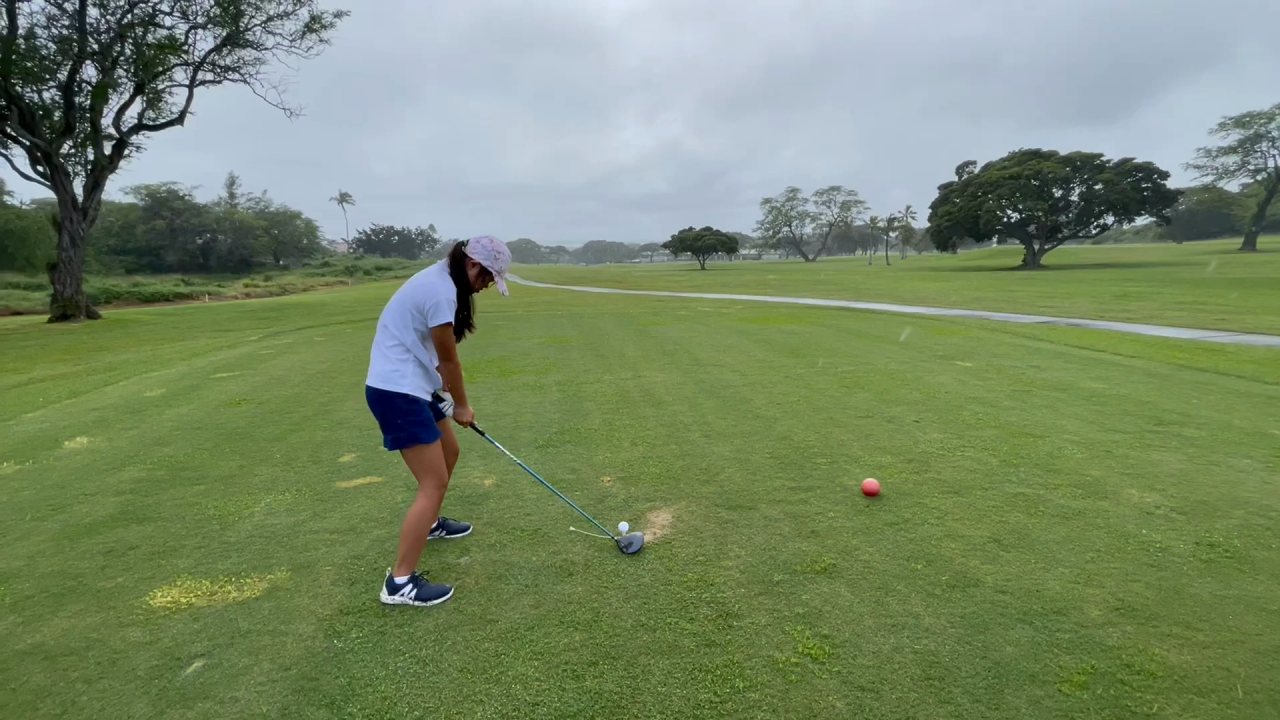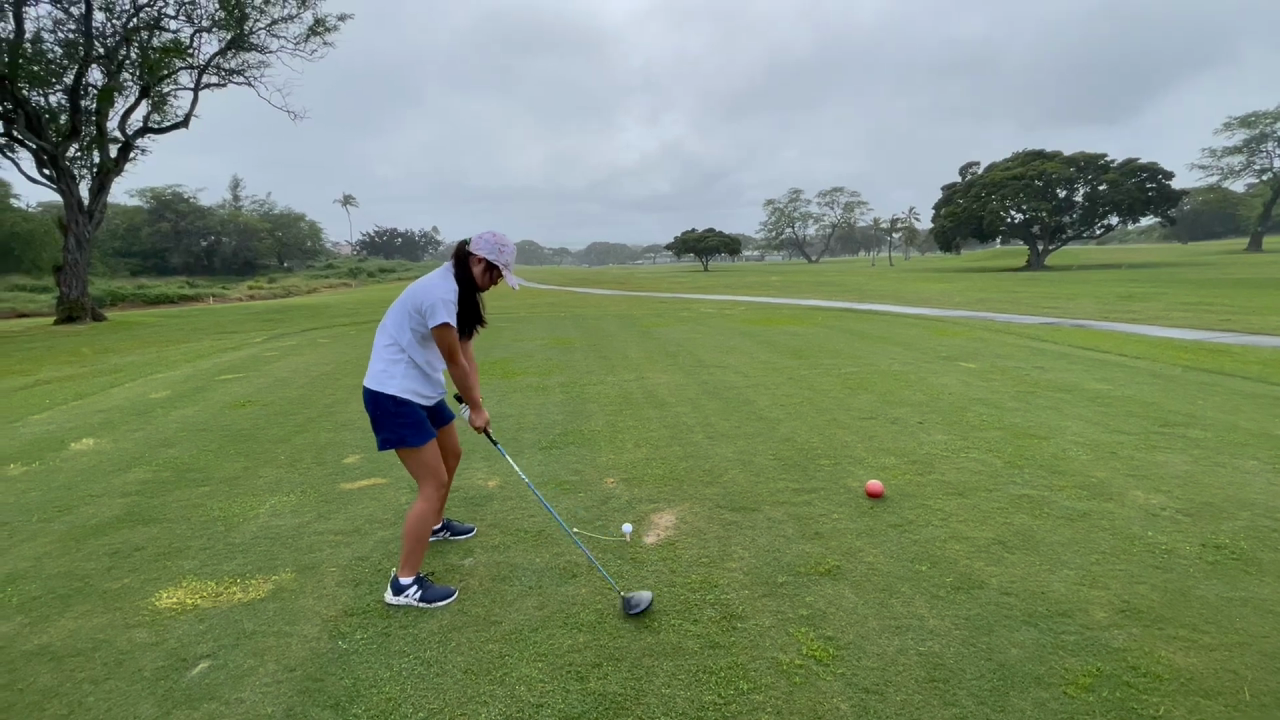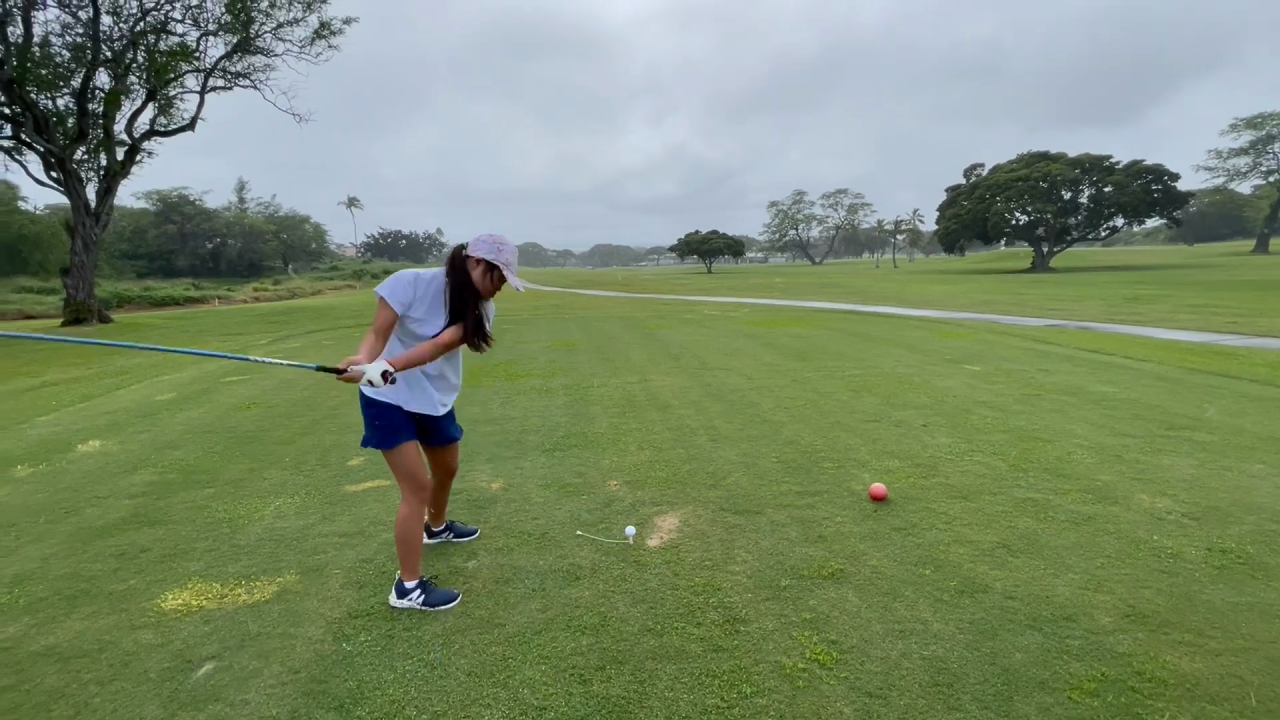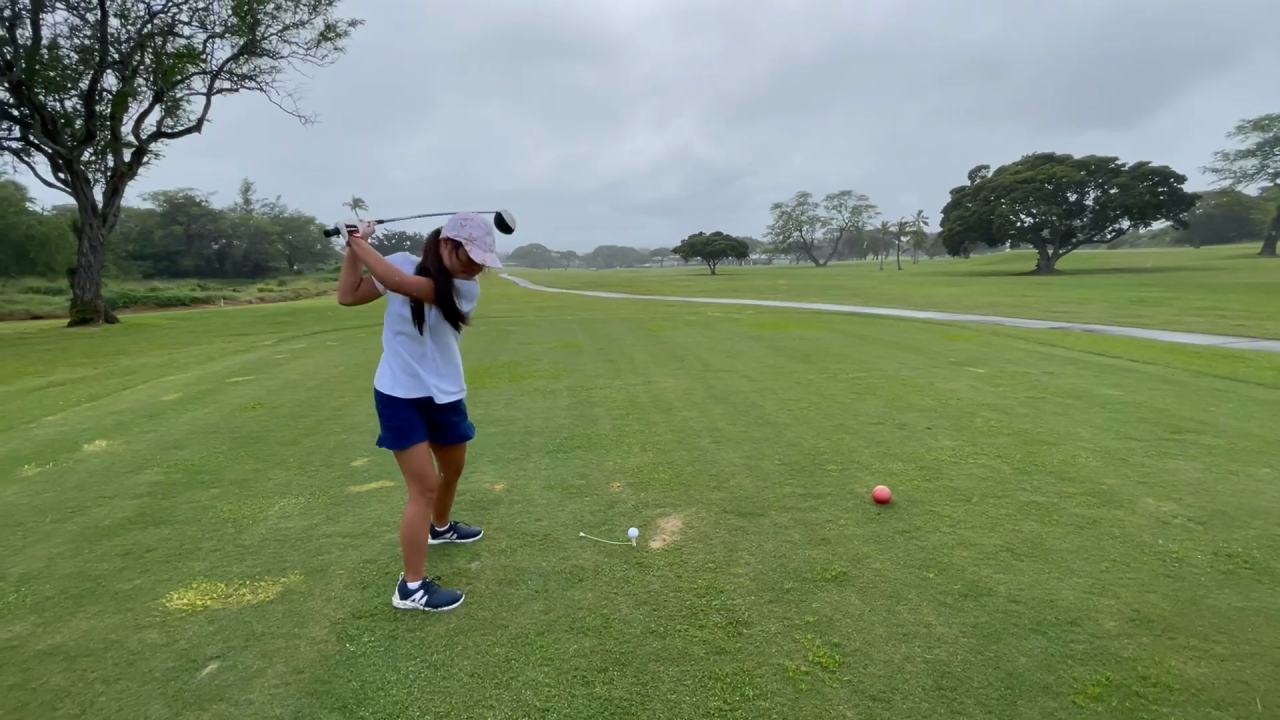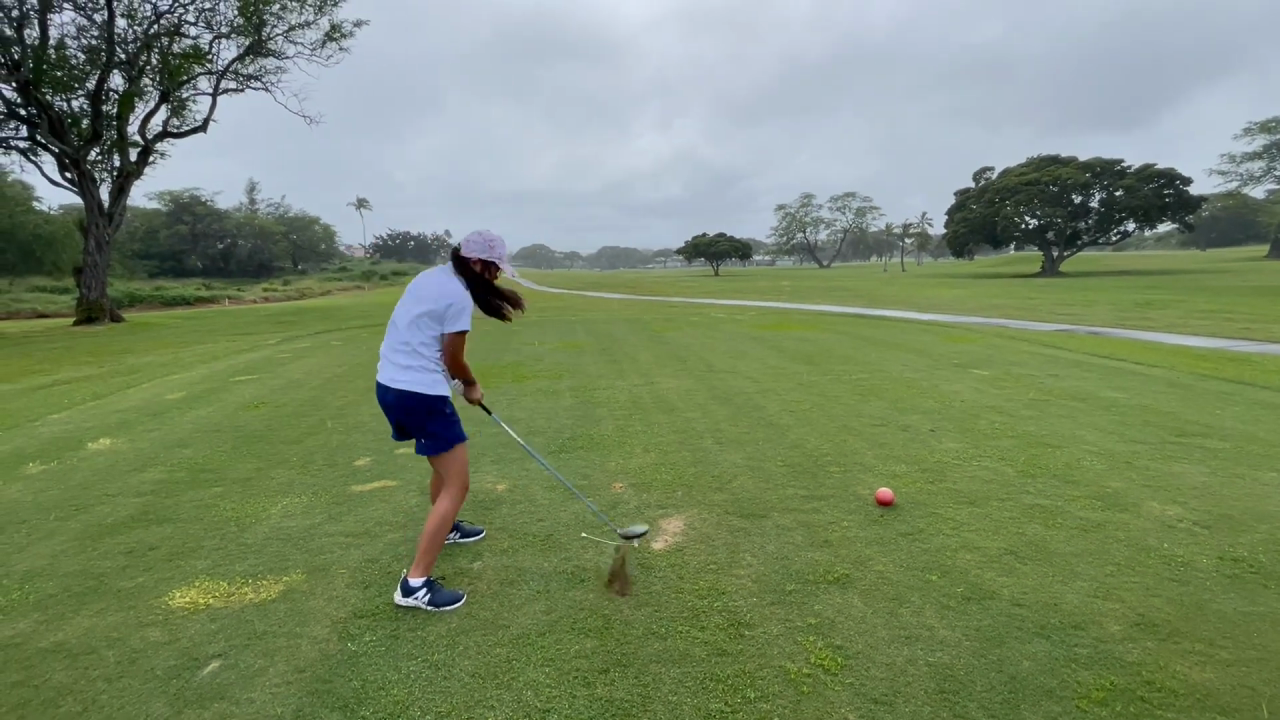
dt=0.4s
person 1, frame 1
left shoulder: (442, 280)
right shoulder: (441, 292)
right elbow: (448, 358)
left wrist: (448, 395)
right wrist: (462, 405)
left hip: (414, 387)
right hip: (397, 392)
left knee: (447, 452)
right knee: (433, 482)
left ankle: (432, 523)
right ankle: (400, 582)
person 1, frame 2
left shoulder: (463, 290)
right shoulder: (441, 293)
left elbow: (465, 348)
right elbow: (455, 362)
left wrist: (476, 401)
right wrist: (476, 407)
left hip: (423, 391)
right hip: (394, 395)
left knee: (451, 455)
right knee: (432, 483)
left ankle: (436, 525)
right ankle: (404, 584)
person 1, frame 3
left shoulder: (481, 309)
right shoulder: (411, 282)
left elbow: (439, 345)
right elbow: (379, 332)
left wrist: (387, 369)
right wrist: (364, 361)
left hip: (436, 402)
right hip: (385, 399)
left knee: (446, 470)
right knee: (416, 488)
left ankle: (435, 527)
right ankle: (409, 587)
person 1, frame 4
left shoulder: (466, 287)
right shoulder: (403, 262)
left elbow: (401, 284)
right elbow: (348, 296)
left wrist: (361, 245)
right wrist: (354, 247)
left hip: (445, 395)
right hip: (398, 396)
left knee: (451, 469)
right knee: (424, 488)
left ankle: (440, 527)
right ankle: (411, 588)
person 1, frame 5
left shoulder: (429, 277)
right shoulder: (458, 297)
right elbow: (452, 362)
right wrist: (469, 386)
left hip: (392, 386)
right hip: (419, 393)
left knee: (447, 461)
right knee: (456, 485)
left ankle: (445, 528)
right ankle: (415, 583)
